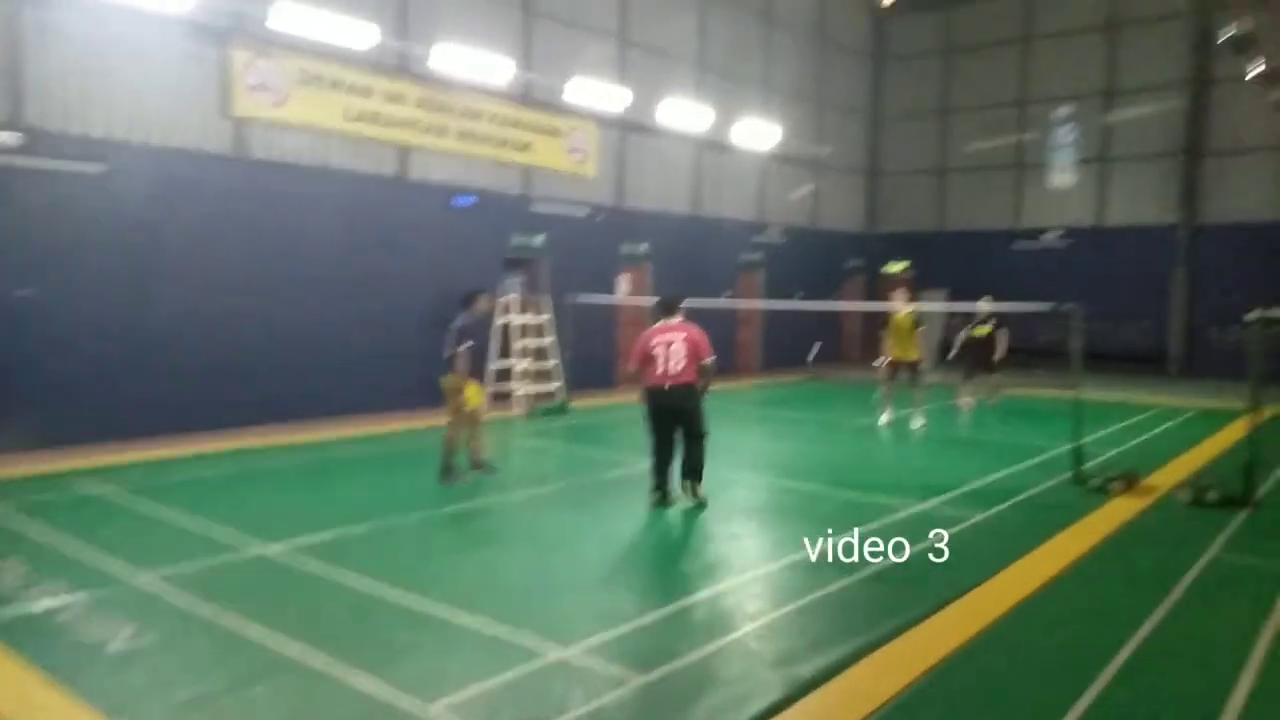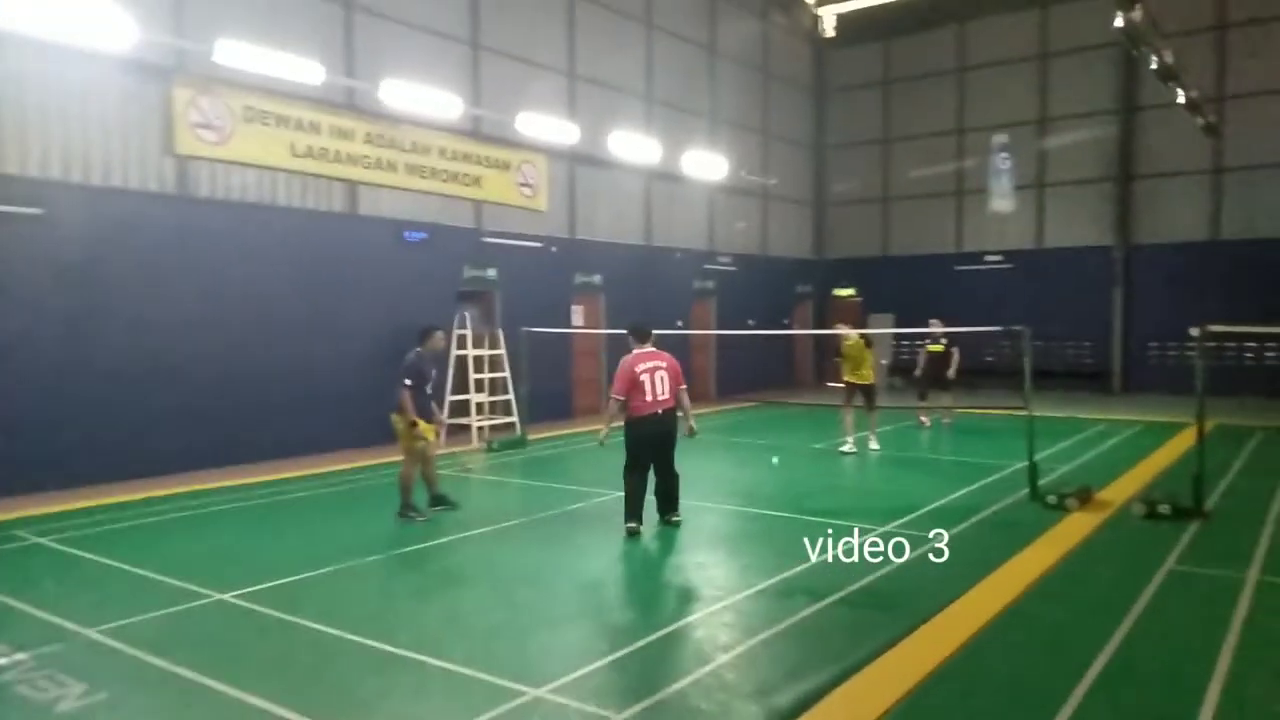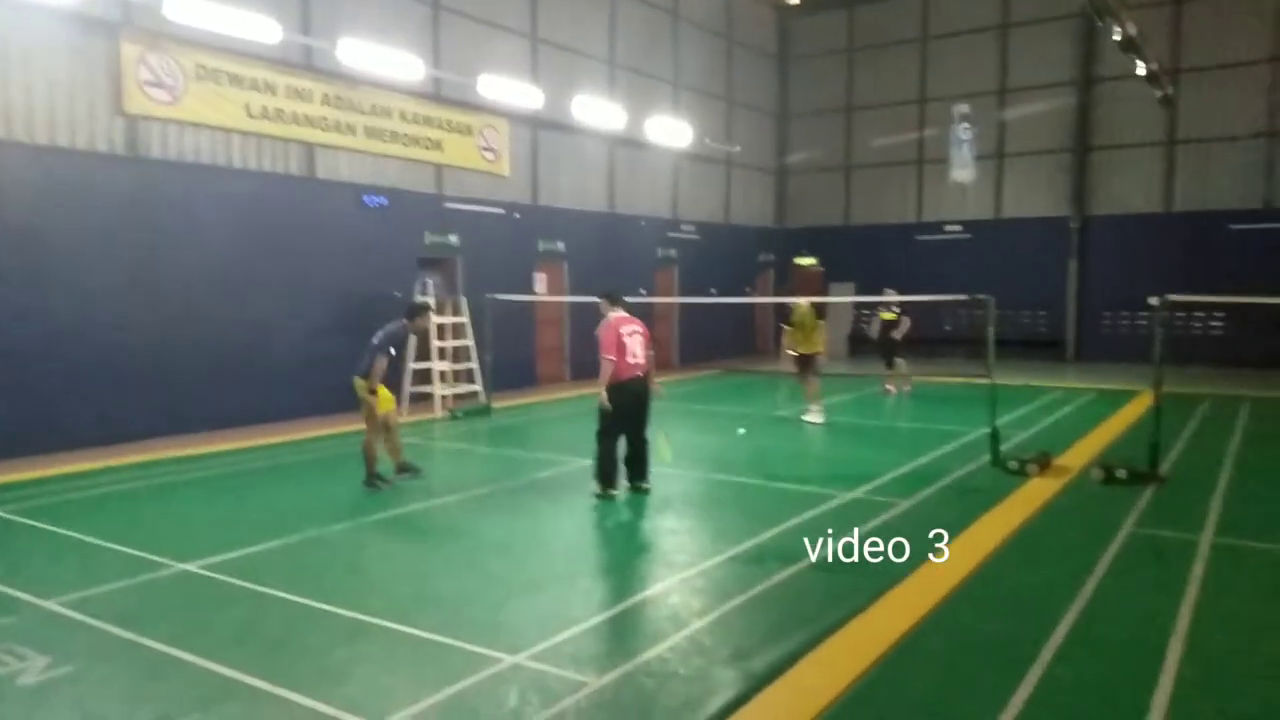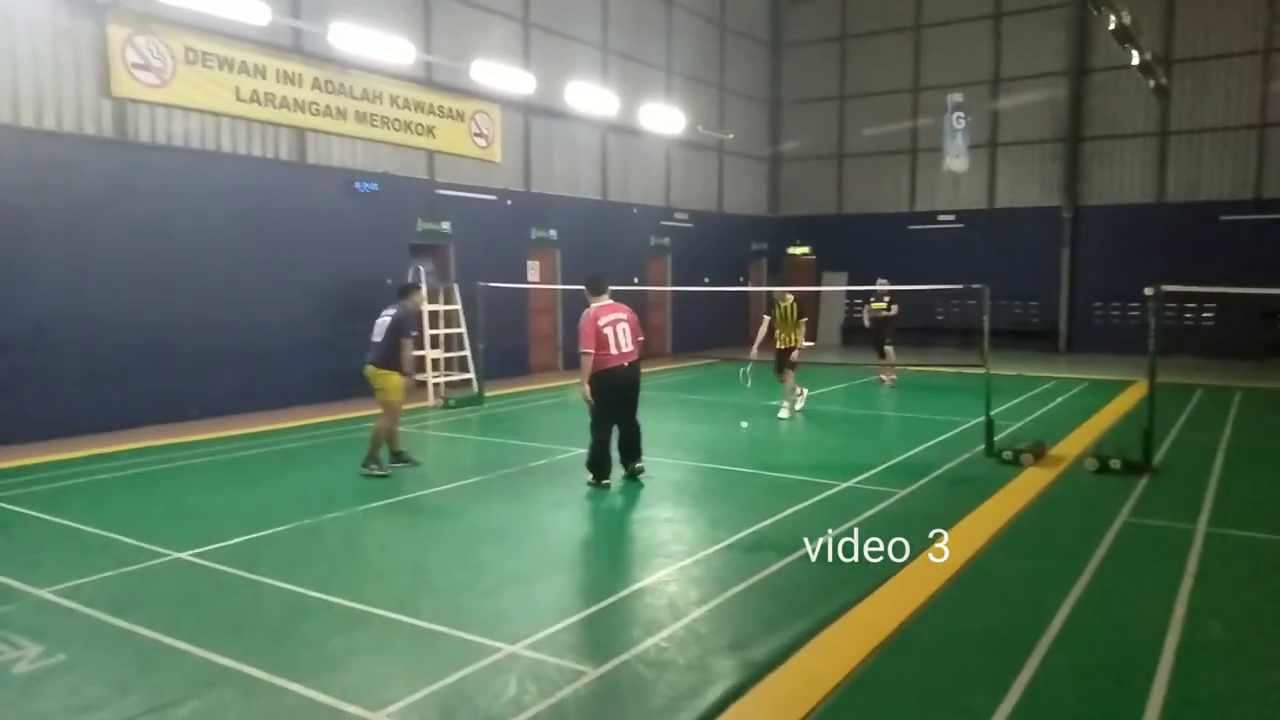
dt=0.3s
person 1, frame 1
left shoulder: (648, 335)
right shoulder: (693, 331)
left elbow: (634, 369)
right elbow: (708, 364)
left wrist: (651, 382)
right wrist: (703, 386)
left hip: (657, 395)
right hip: (685, 392)
left knee: (662, 444)
right knee: (695, 439)
left ankle: (660, 492)
right ankle: (692, 483)
person 1, frame 2
left shoulder: (628, 363)
right shoulder: (668, 359)
left elbow: (617, 398)
right elbow: (681, 392)
left wrist: (606, 427)
right wrist: (689, 419)
left hip: (640, 423)
right hip: (667, 419)
left knee: (635, 473)
right knee: (666, 469)
left ankle: (633, 520)
right ankle: (671, 512)
person 1, frame 3
left shoulder: (609, 324)
right shoulder: (637, 324)
left elbow: (609, 360)
right elbow: (648, 356)
left wrist: (602, 390)
right wrist: (651, 382)
left hip: (620, 387)
right hip: (641, 383)
left knee: (607, 437)
right knee: (637, 435)
left ankle: (607, 485)
right ankle: (639, 479)
person 1, frame 4
left shoulder: (590, 315)
right shoulder: (625, 311)
left elbow: (587, 353)
right elbow: (638, 340)
left wrist: (584, 384)
left hip: (606, 376)
right hip: (631, 371)
left knee: (602, 427)
right knee: (628, 420)
left ankle: (601, 475)
right ankle: (634, 461)
person 2, frame 1
left shoulder: (466, 323)
right shoulder: (468, 325)
right elbow: (460, 358)
right wrist: (459, 388)
left hip: (470, 382)
right hip: (461, 382)
left knee: (476, 419)
right knee: (457, 424)
left ankle: (476, 460)
right ankle: (446, 468)
person 2, frame 2
left shoulder: (430, 361)
right shoulder: (413, 362)
right elbow: (404, 394)
left wrist: (437, 415)
right wrist: (412, 423)
left hip: (424, 418)
right hip: (408, 418)
left knee: (428, 457)
right knee: (412, 461)
left ankle: (435, 497)
right ankle: (406, 506)
person 2, frame 3
left shoulder: (400, 331)
right shoulder: (396, 333)
right elbow: (380, 361)
left wrist: (377, 388)
right wrist: (372, 392)
left hip: (379, 384)
right hip: (369, 382)
left knee: (391, 425)
right knee: (374, 429)
left ankle: (400, 464)
right ankle: (371, 475)
person 2, frame 4
left shoulder: (391, 313)
right shoulder: (407, 315)
right elbow: (406, 346)
right wrist: (408, 374)
left hip: (373, 366)
right hip: (386, 370)
left knee: (391, 413)
right knee: (391, 414)
left ankle: (396, 453)
right ankle: (370, 459)
